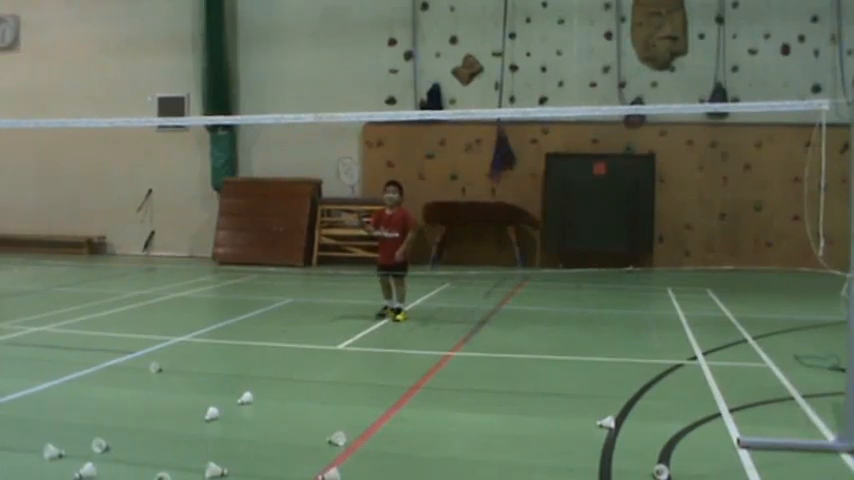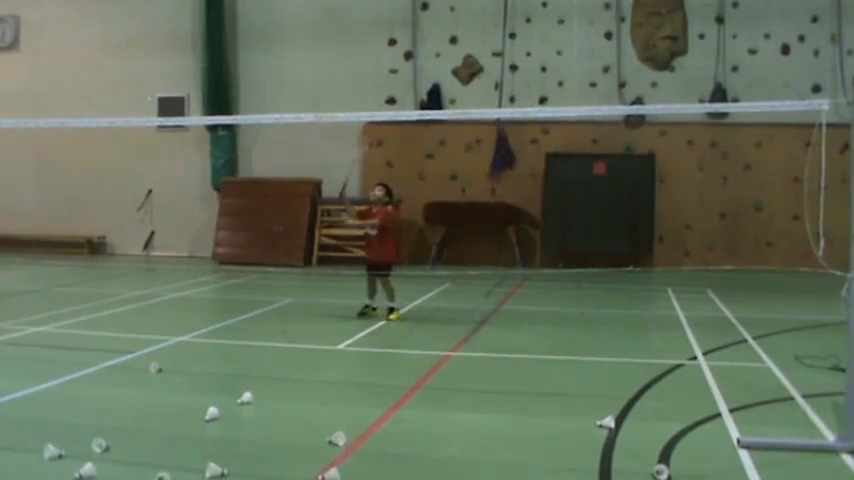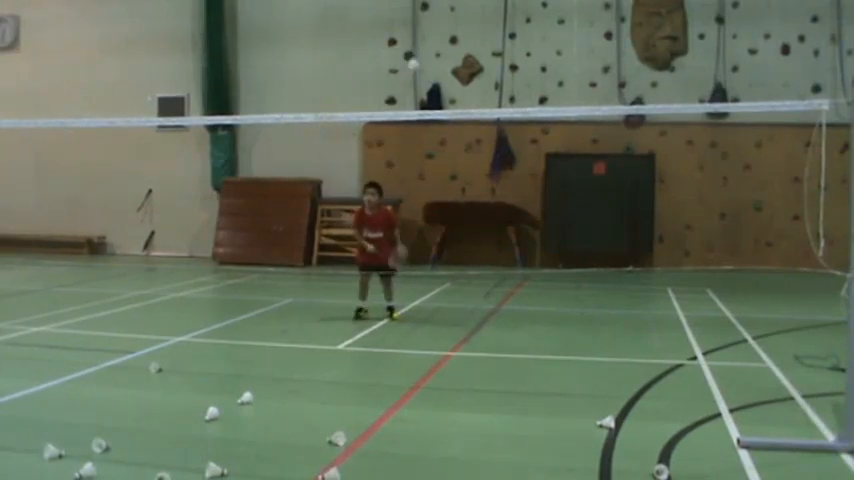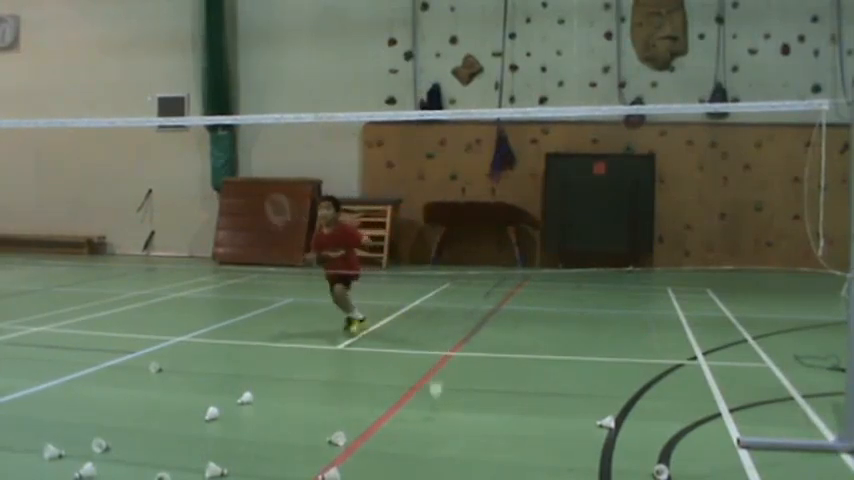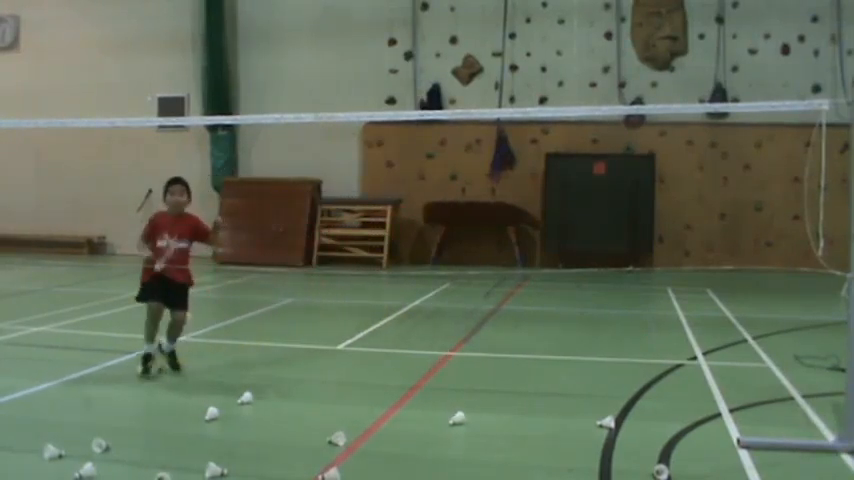
dt=1s
person 1, frame 1
left shoulder: (405, 214)
right shoulder: (380, 214)
left elbow: (411, 233)
right elbow: (372, 229)
left wrist: (402, 250)
right wrist: (366, 227)
left hip: (398, 256)
right hip: (384, 255)
left knee: (399, 281)
right knee: (383, 281)
left ankle: (400, 309)
right ankle: (389, 306)
person 1, frame 2
left shoulder: (386, 212)
right shoulder: (369, 211)
left elbow: (375, 223)
right elbow: (353, 215)
left wrist: (357, 223)
right wrist: (346, 202)
left hip: (384, 254)
right hip: (372, 254)
left knee: (384, 280)
right knee: (370, 279)
left ankle: (393, 308)
right ankle: (370, 305)
person 1, frame 3
left shoulder: (386, 213)
right shoulder: (360, 213)
left elbow: (395, 230)
right elbow: (357, 232)
left wrist: (397, 247)
right wrist: (366, 244)
left hip: (384, 254)
right hip: (366, 254)
left knee: (387, 281)
right knee: (363, 279)
left ankle: (390, 307)
right ankle: (362, 307)
person 1, frame 4
left shoulder: (344, 229)
right shoulder: (319, 233)
left elbow: (361, 239)
right elbow: (315, 253)
left wrist: (364, 240)
right wrist: (311, 257)
left hip: (348, 267)
right hip: (332, 270)
left knee: (339, 290)
right knee: (337, 296)
left ankle: (352, 318)
right ankle: (356, 316)
person 1, frame 5
left shoulder: (193, 221)
right shoulder: (158, 218)
left elbow: (209, 238)
right elbow: (144, 239)
left wrist: (215, 228)
right wrist: (147, 253)
left hip: (179, 276)
right hip: (155, 274)
left knee: (179, 317)
right knee: (154, 310)
left ankle: (168, 347)
right ankle: (148, 352)
